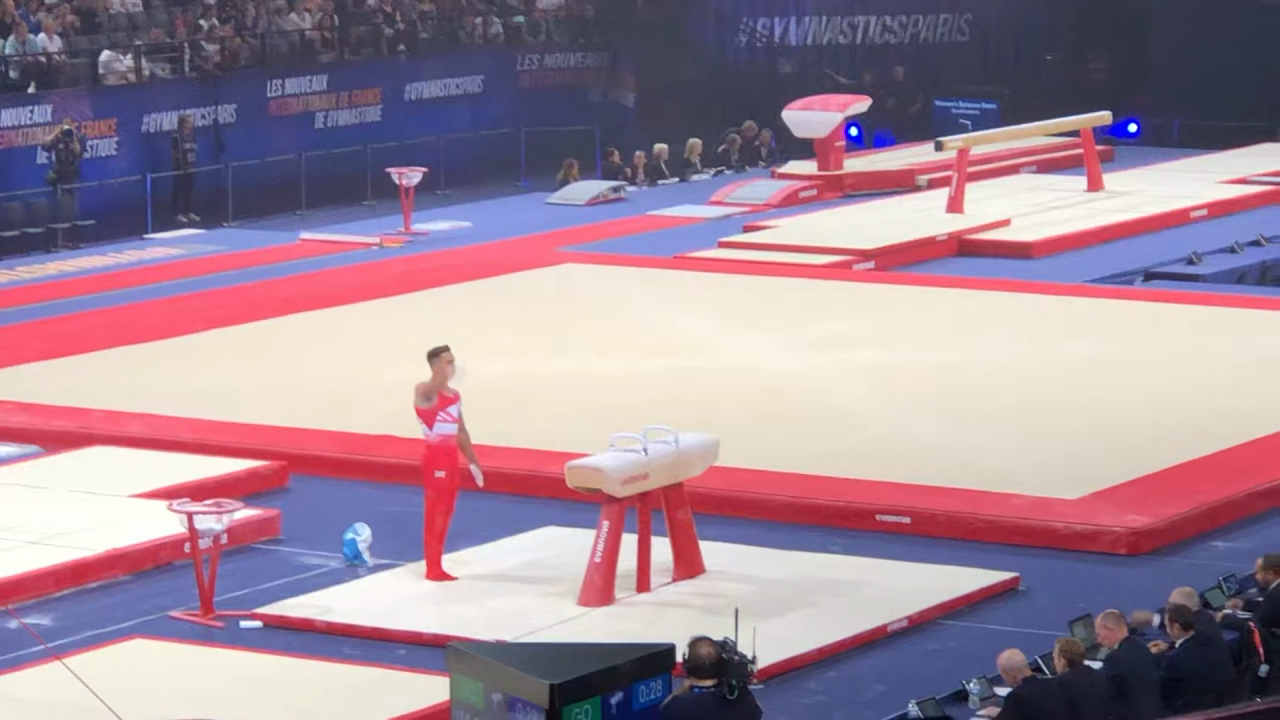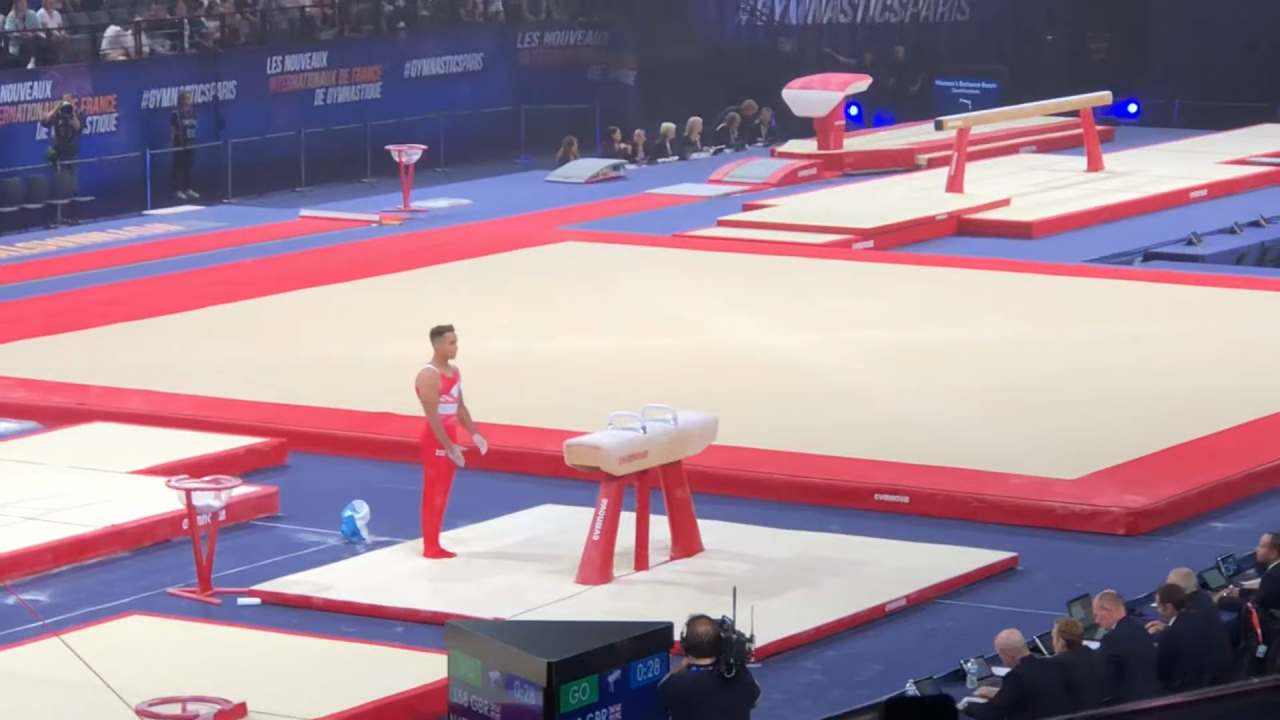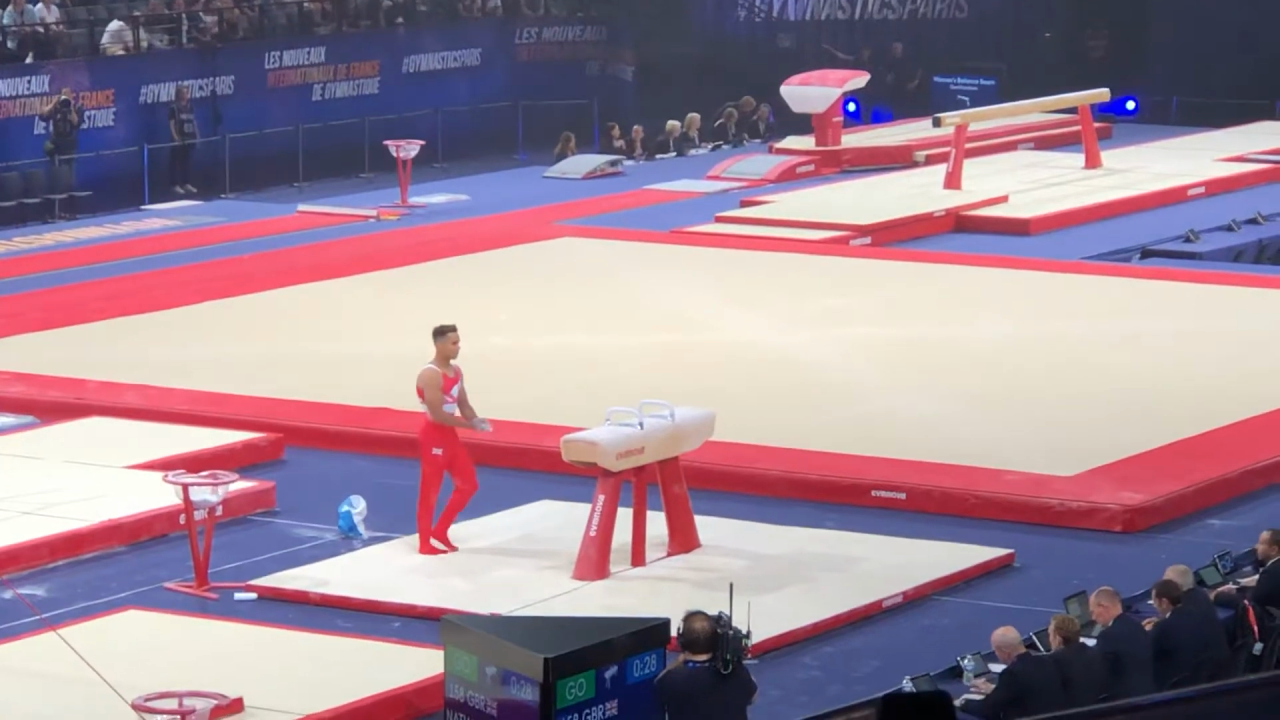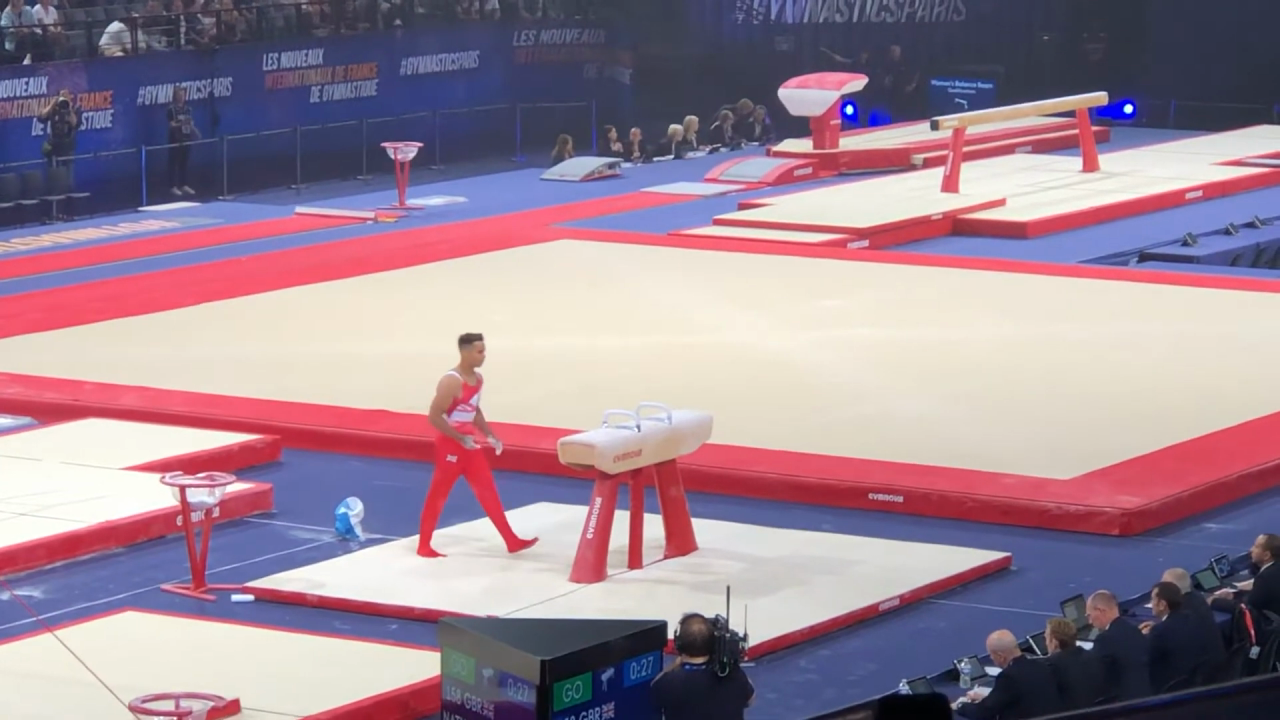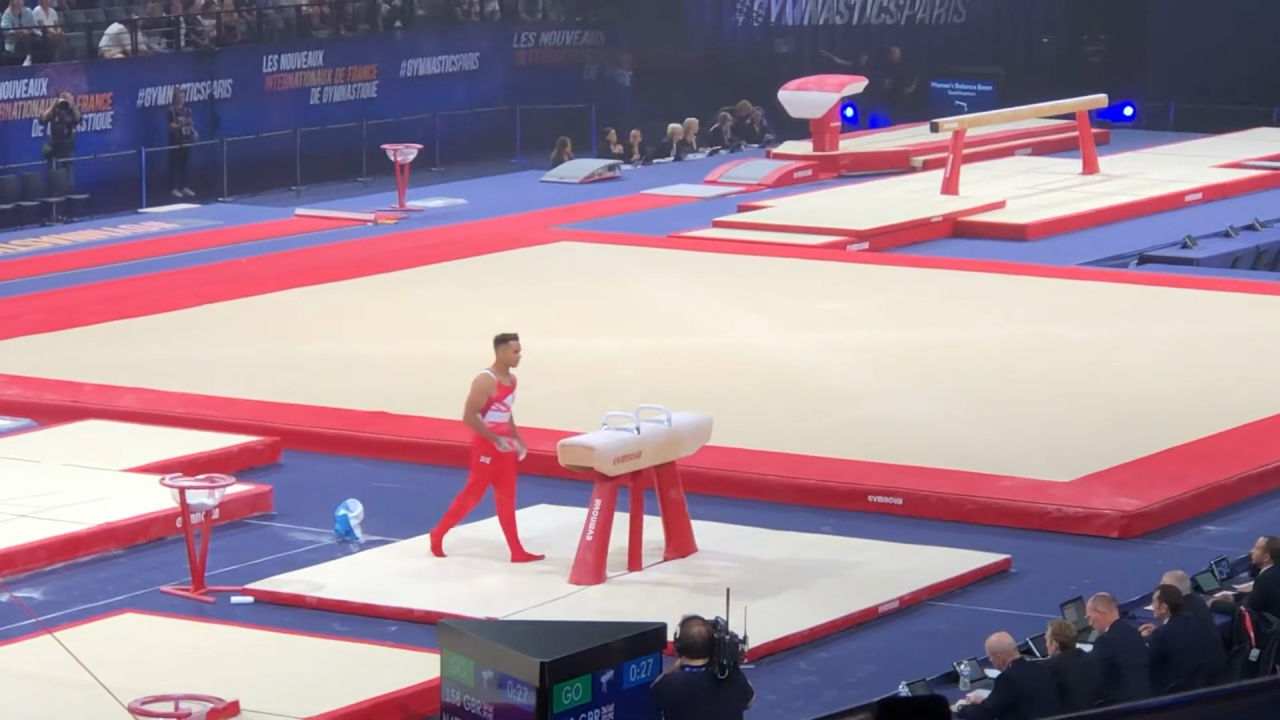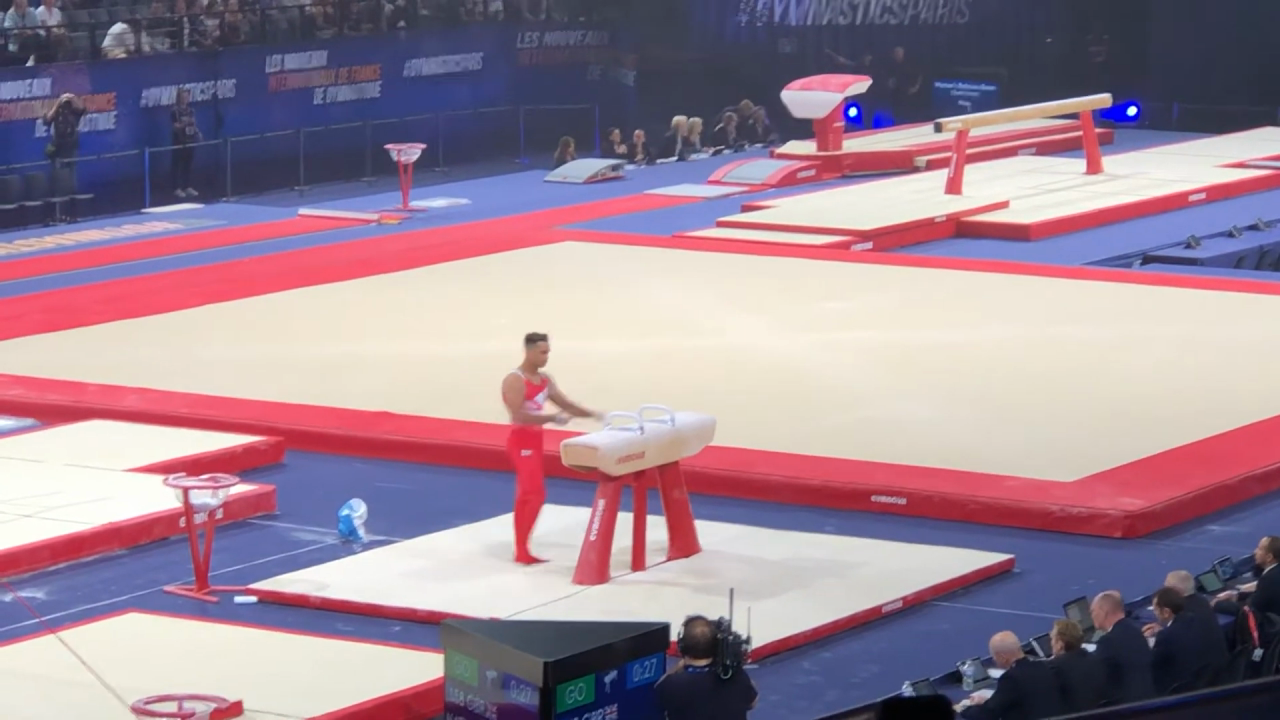
dt=0.3s
person 1, frame 1
left shoulder: (455, 394)
right shoulder: (425, 392)
right elbow: (430, 386)
left wrist: (473, 462)
right wrist: (446, 376)
left hip: (451, 459)
right hip: (436, 460)
left knee: (445, 516)
right knee: (434, 516)
left ankle: (437, 567)
right ankle: (432, 569)
person 1, frame 2
left shoulder: (454, 372)
right shoulder: (428, 375)
right elbow: (432, 415)
left wrist: (474, 433)
right wrist: (449, 447)
left hip: (450, 437)
right hip: (436, 439)
left knee: (443, 494)
right knee: (433, 493)
left ankle: (435, 543)
right ankle: (430, 546)
person 1, frame 3
left shoulder: (456, 371)
right shoulder: (430, 375)
left elbow: (463, 404)
right elbow: (437, 415)
left wrist: (478, 421)
right wrist: (472, 425)
left hip: (451, 436)
right hip: (434, 437)
left knee: (469, 484)
right knee: (430, 490)
left ankle: (440, 530)
right ankle: (425, 542)
person 1, frame 4
left shoulder: (477, 378)
right shoulder: (450, 382)
right elbow: (434, 418)
left wrist: (489, 435)
right wrist: (460, 439)
left hip: (470, 444)
right hip: (450, 445)
left knee: (488, 491)
right knee: (437, 495)
left ankle: (512, 541)
right ankle: (424, 545)
person 1, frame 5
left shoulder: (512, 380)
right shoulder: (485, 381)
right elbow: (469, 417)
left wrist: (517, 438)
right wrist: (496, 439)
left hip: (505, 446)
right hip: (486, 446)
left knee: (507, 499)
right knee: (472, 496)
left ankle: (516, 551)
right ankle: (439, 534)
person 1, frame 6
left shoulder: (544, 379)
right shoulder: (513, 380)
left elbow: (564, 404)
right elbow: (518, 415)
left wrist: (592, 415)
right wrist: (552, 418)
left hip: (535, 442)
right hip: (521, 443)
left knee: (525, 497)
right knee: (535, 494)
left ankle: (521, 550)
right ankle: (521, 547)
